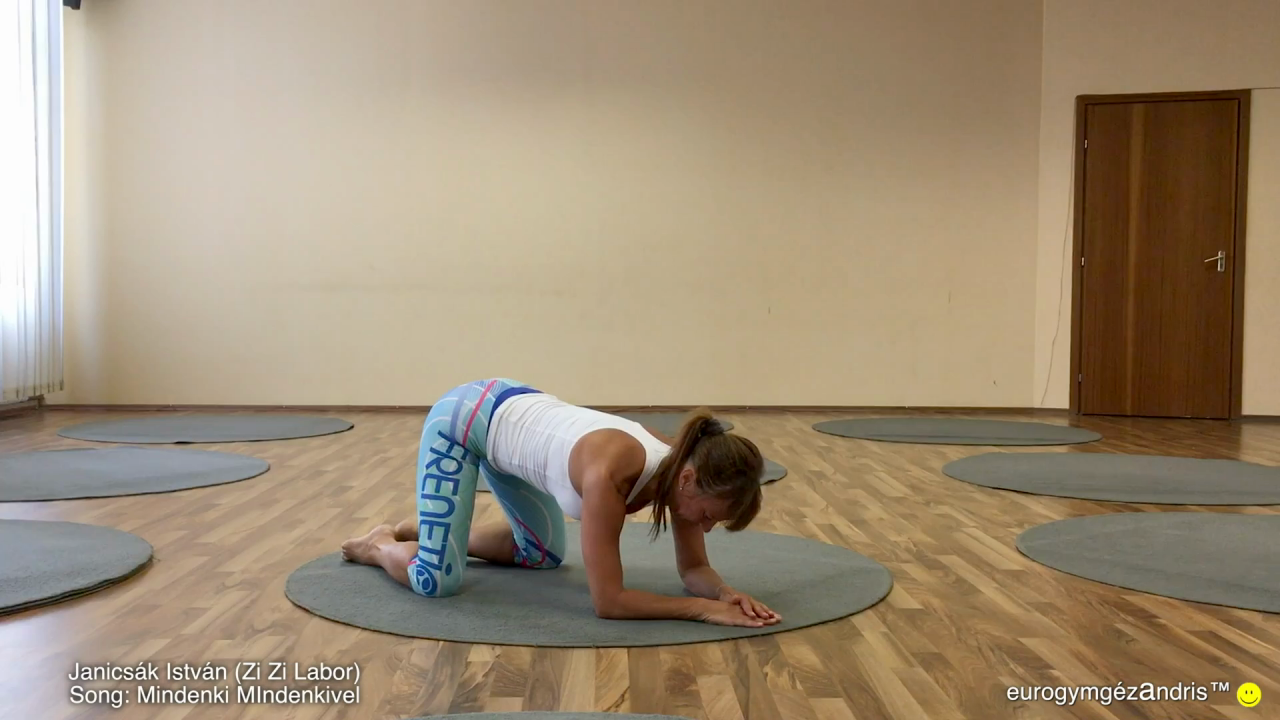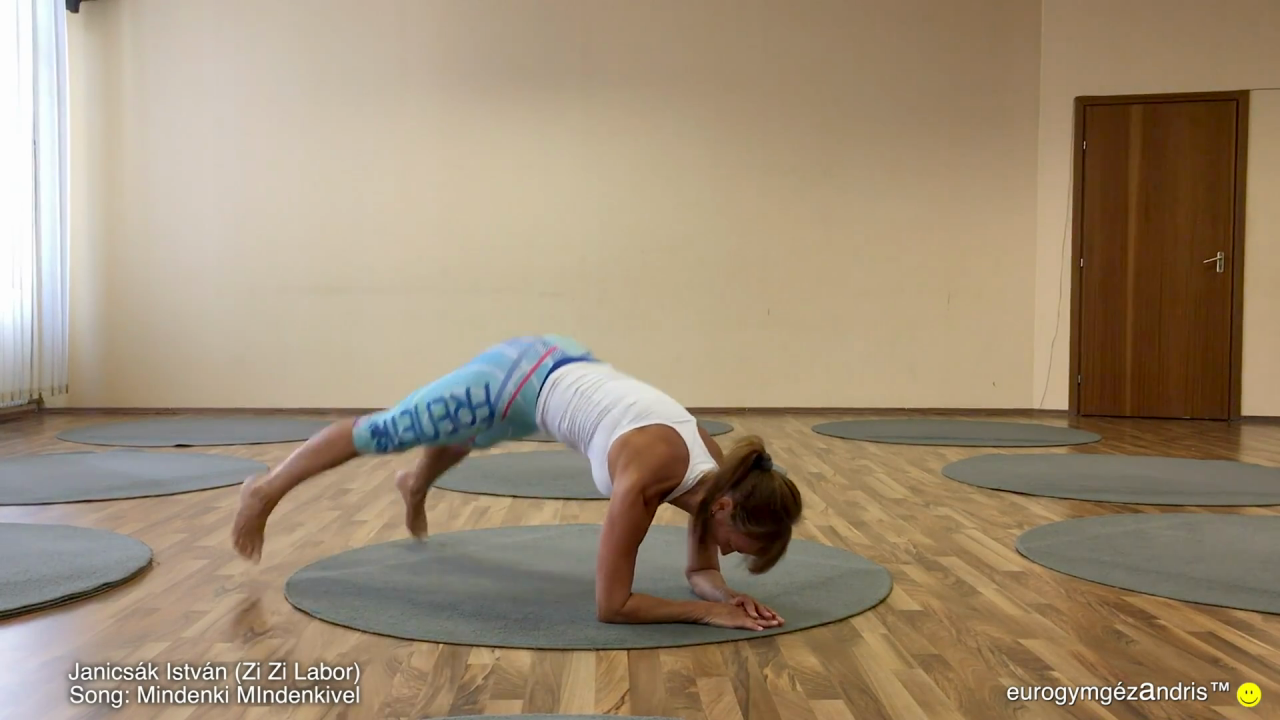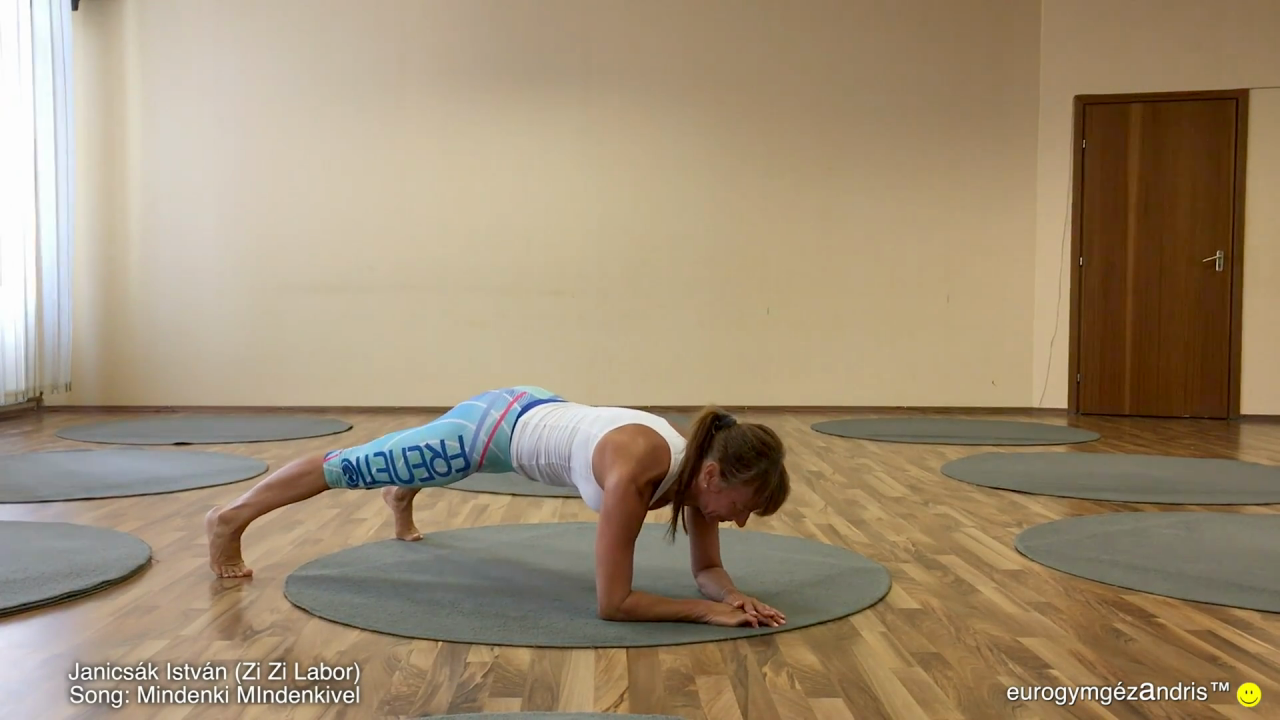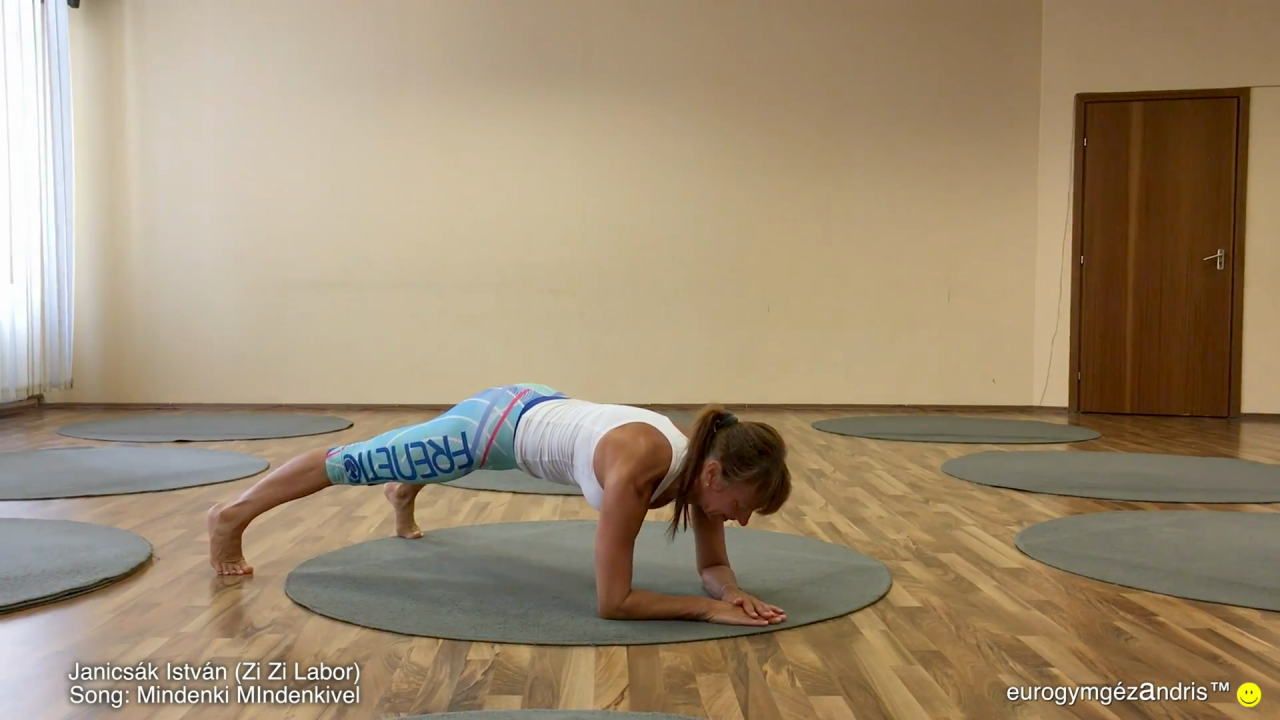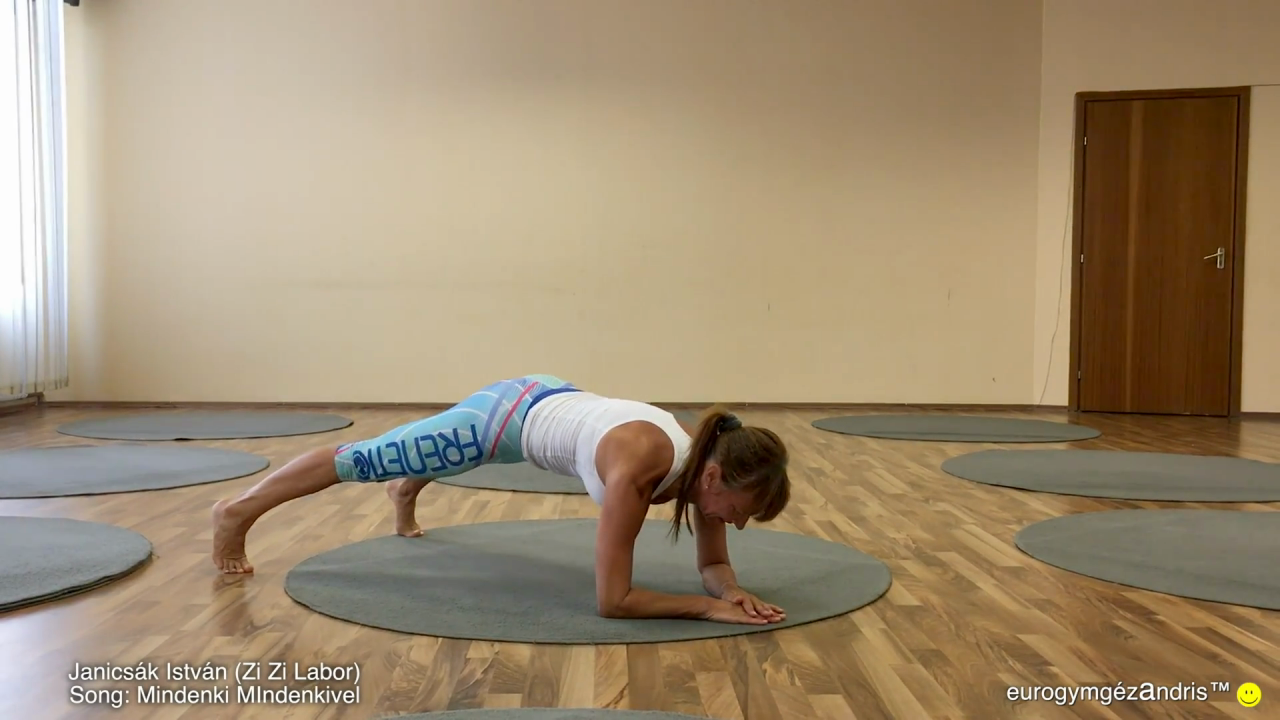
dt=1s
person 1, frame 1
left shoulder: (681, 464)
right shoulder: (609, 471)
left elbow: (694, 568)
right elbow: (608, 601)
left wrist: (726, 593)
right wrist: (706, 609)
left hip: (509, 413)
right hip: (462, 418)
left knee: (545, 555)
right knee: (436, 582)
left ankle: (424, 530)
right ankle: (376, 546)
person 1, frame 2
left shoulder: (711, 473)
right shoulder: (647, 474)
left elbow: (699, 571)
right elbow: (611, 605)
left wrist: (726, 597)
right wrist: (710, 612)
left hip: (560, 366)
right hip: (521, 374)
left knee: (457, 435)
right knee: (385, 434)
left ankle: (414, 487)
right ankle: (265, 492)
person 1, frame 3
left shoulder: (699, 463)
right shoulder: (635, 469)
left elbow: (707, 568)
right elbow: (612, 603)
left wrist: (731, 594)
right wrist: (708, 612)
left hip: (536, 414)
right hip: (498, 425)
right knee: (357, 466)
left ankle: (401, 500)
right ankle: (230, 519)
person 1, frame 4
left shoulder: (703, 460)
right shoulder: (636, 467)
left elbow: (713, 563)
right elbow: (613, 601)
left wrist: (734, 591)
right wrist: (710, 609)
left hip: (540, 410)
right hip: (501, 423)
right knee: (360, 461)
left ankle: (402, 496)
right ankle: (231, 515)
person 1, frame 5
left shoulder: (706, 458)
right shoulder: (638, 464)
left elbow: (713, 561)
right elbow: (612, 600)
left wrist: (733, 590)
right wrist: (709, 607)
left hip: (553, 403)
right hip: (513, 411)
right knee: (369, 458)
left ankle: (404, 499)
right ankle: (237, 512)
